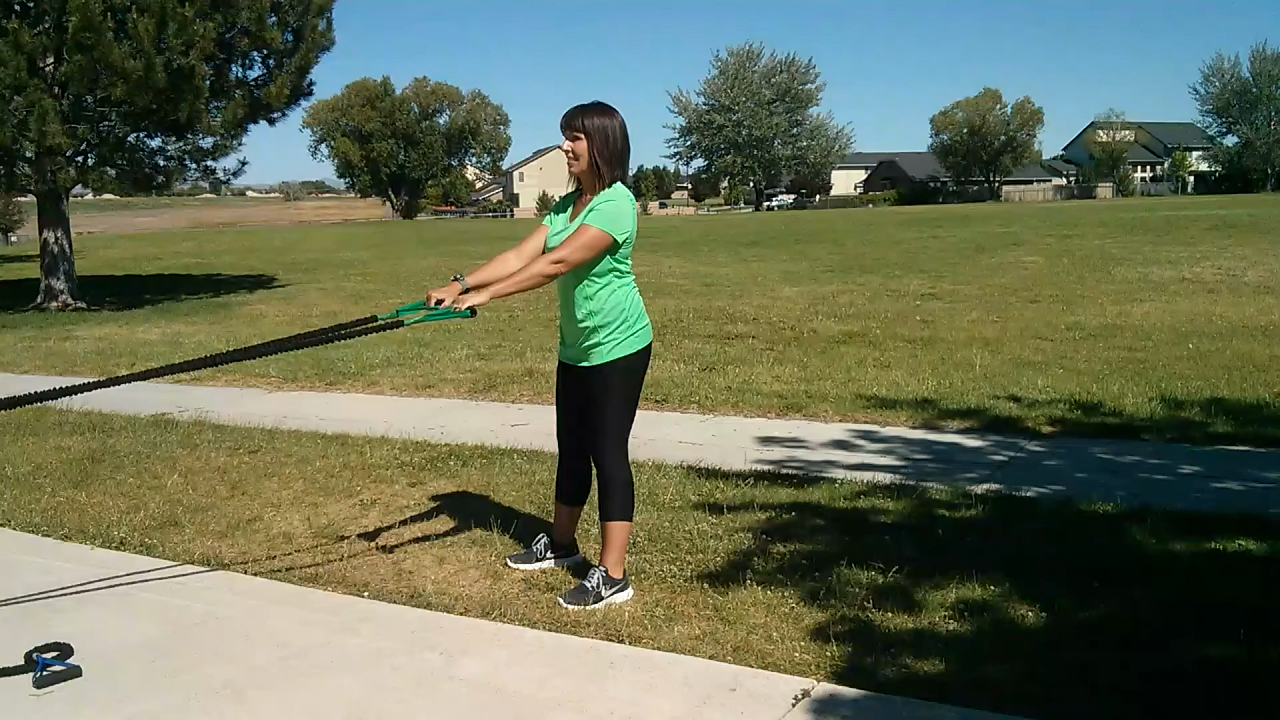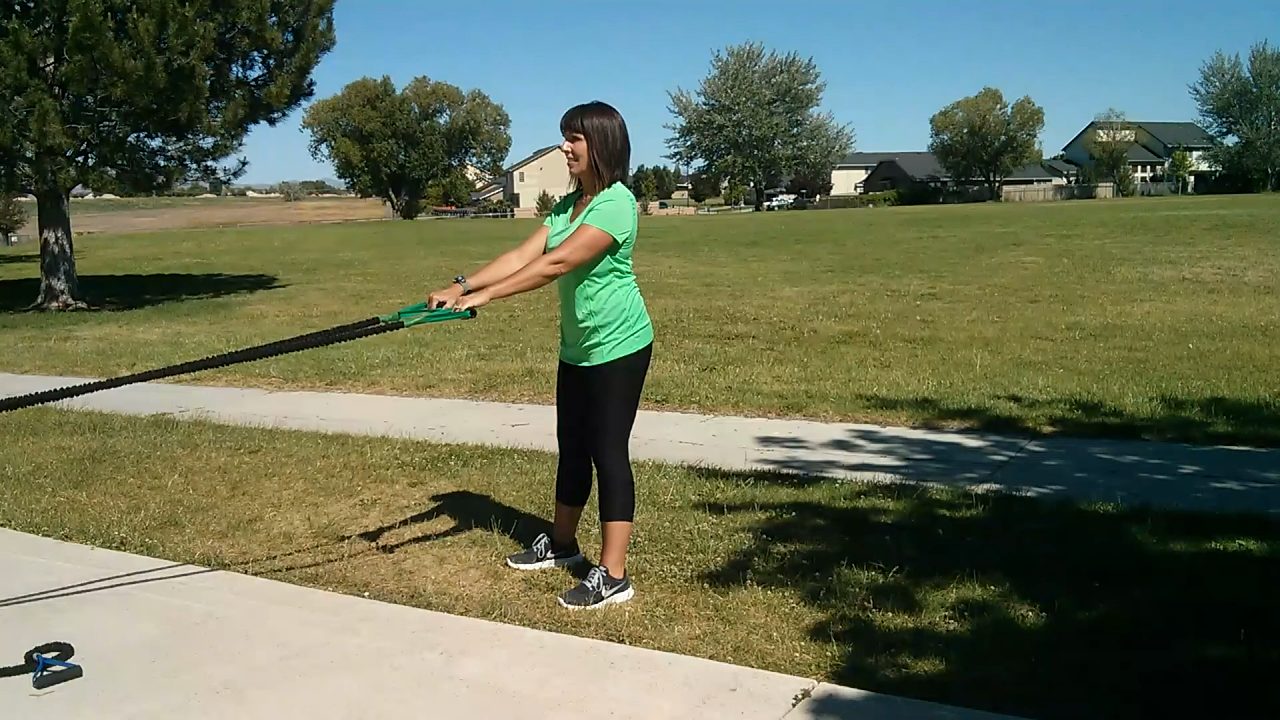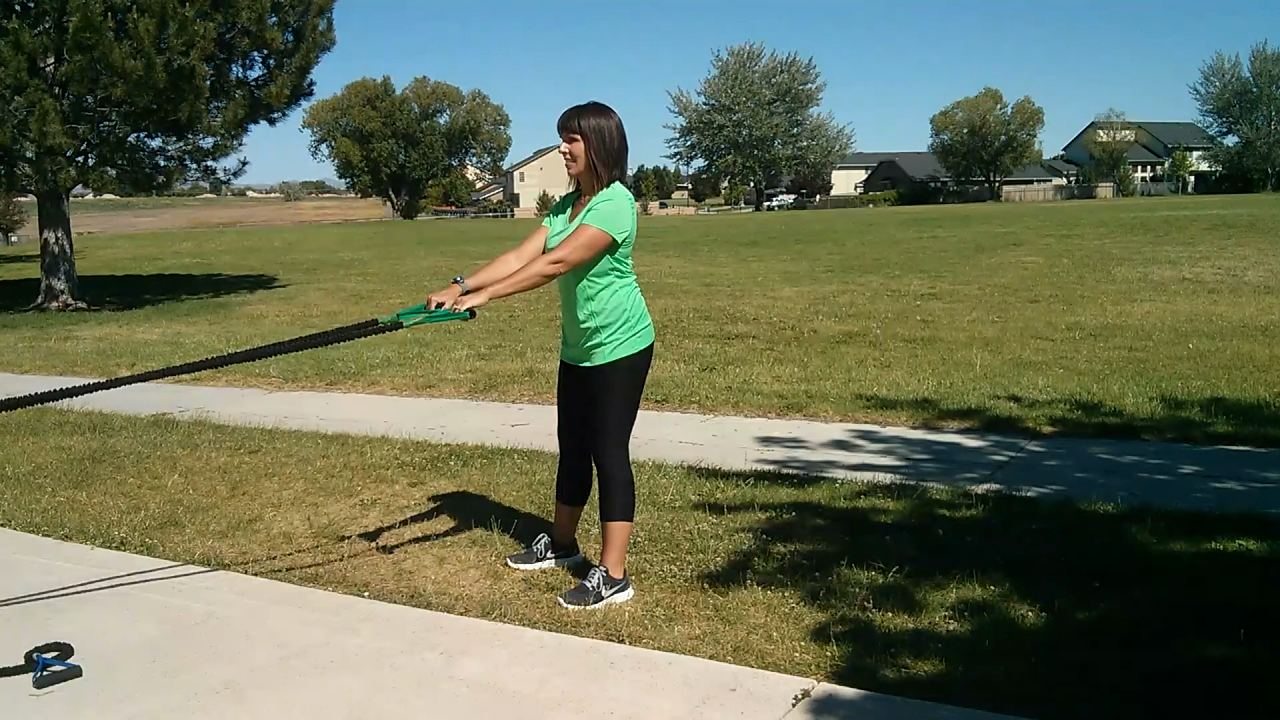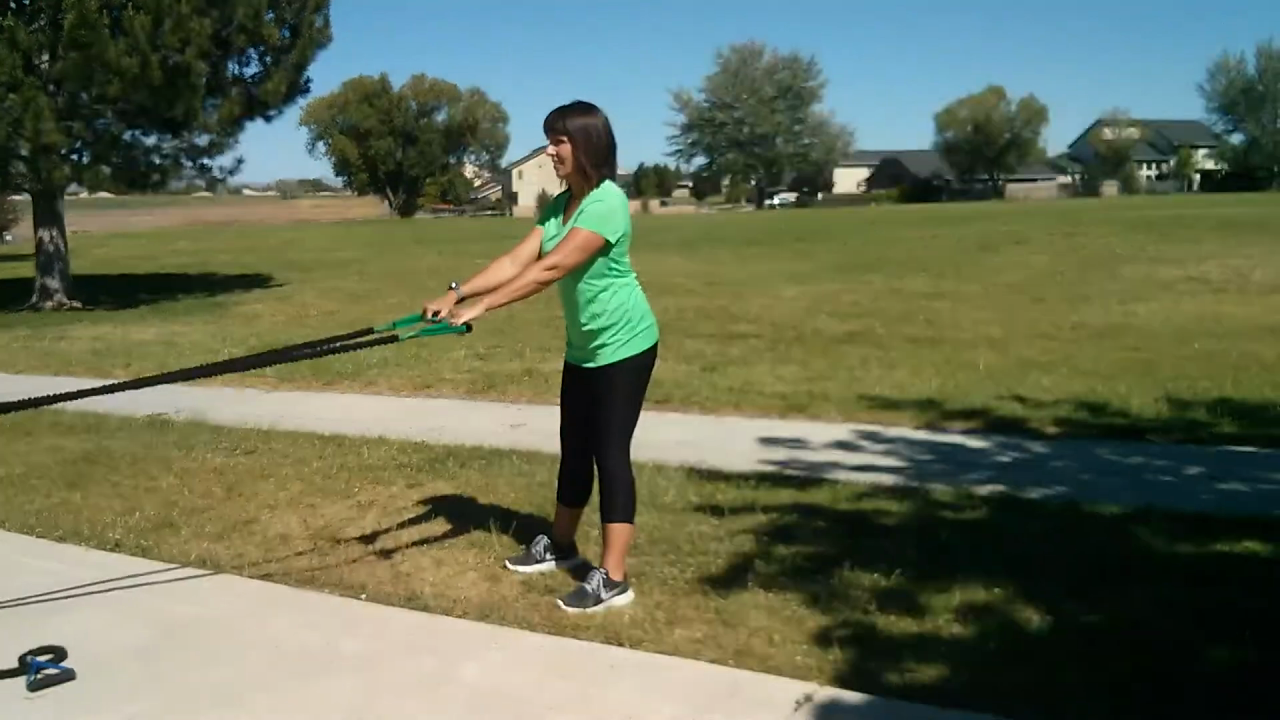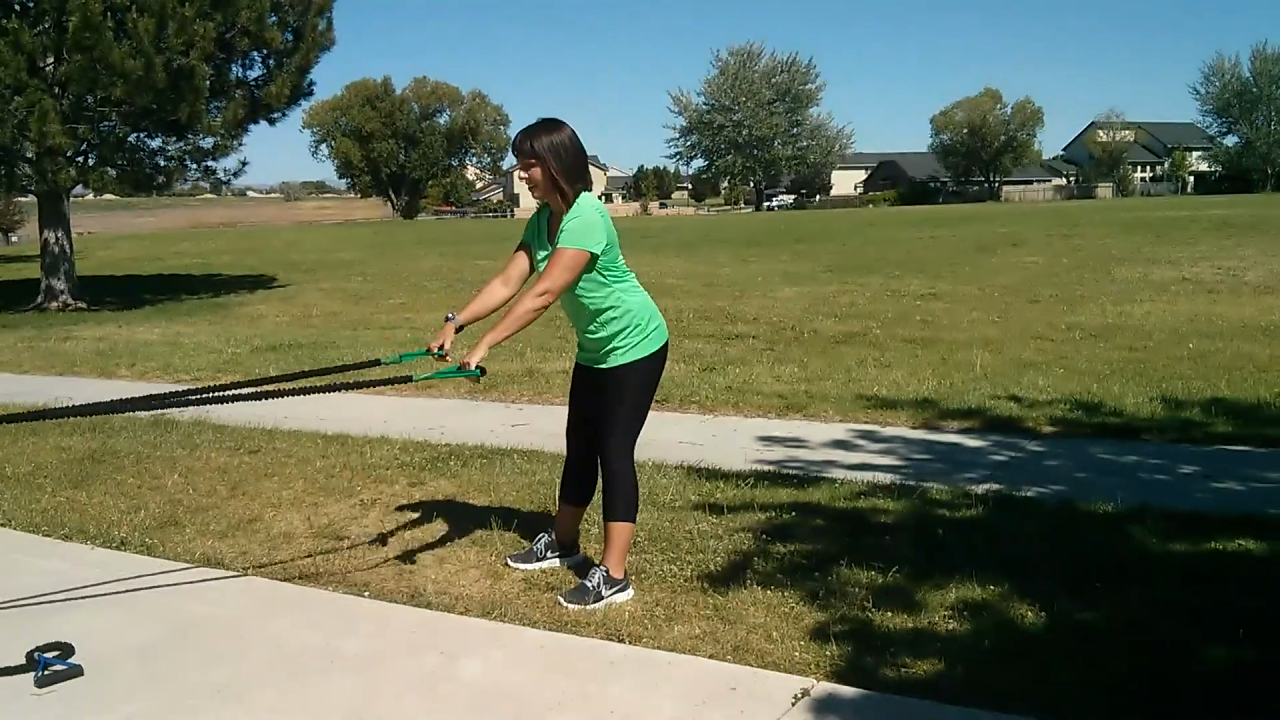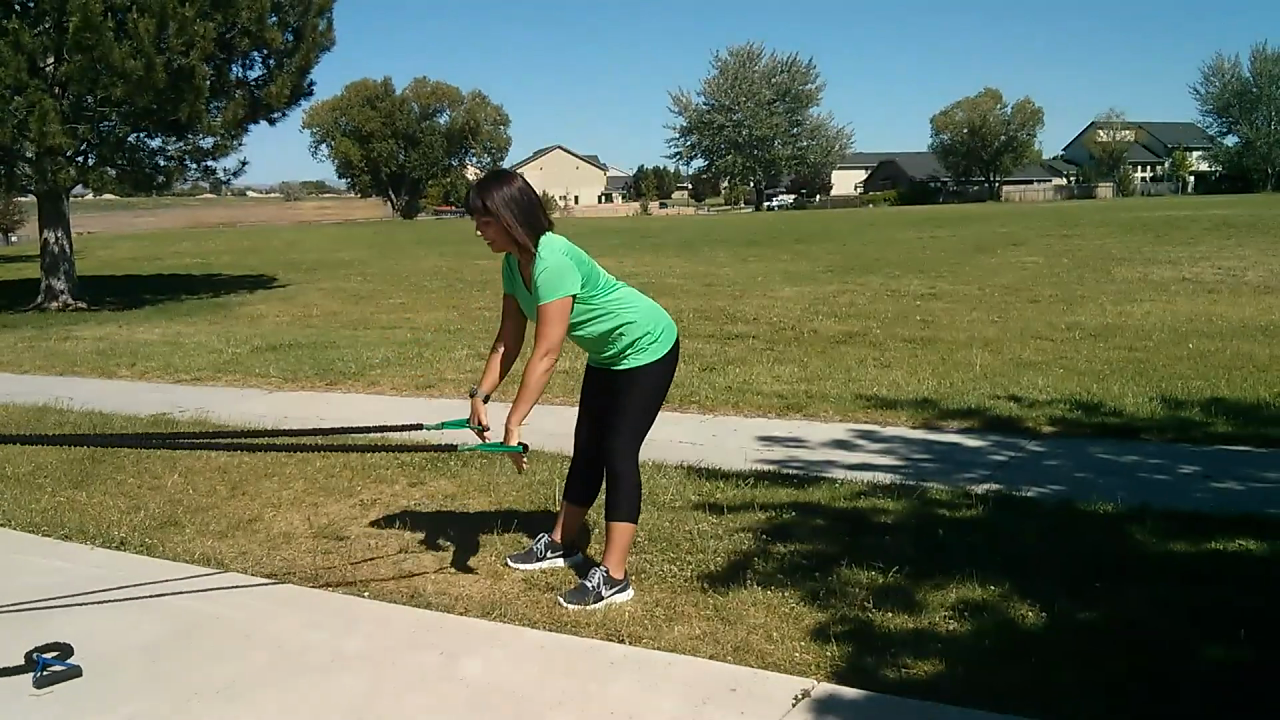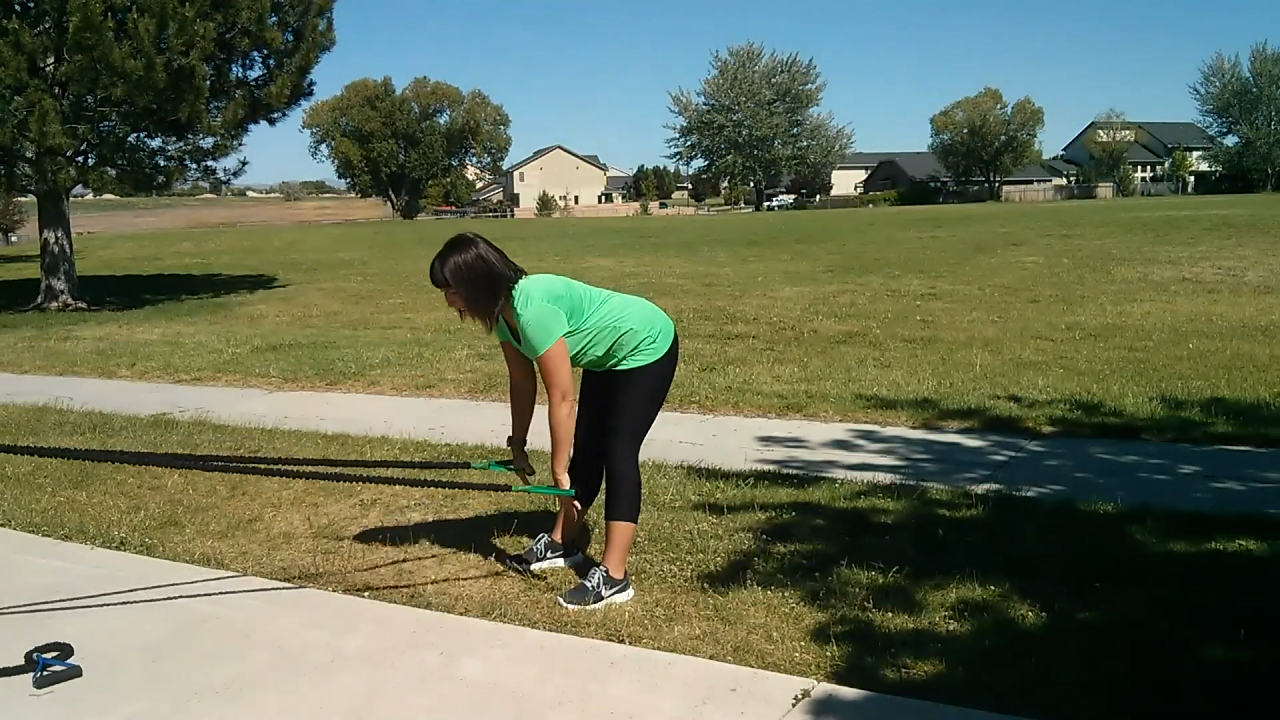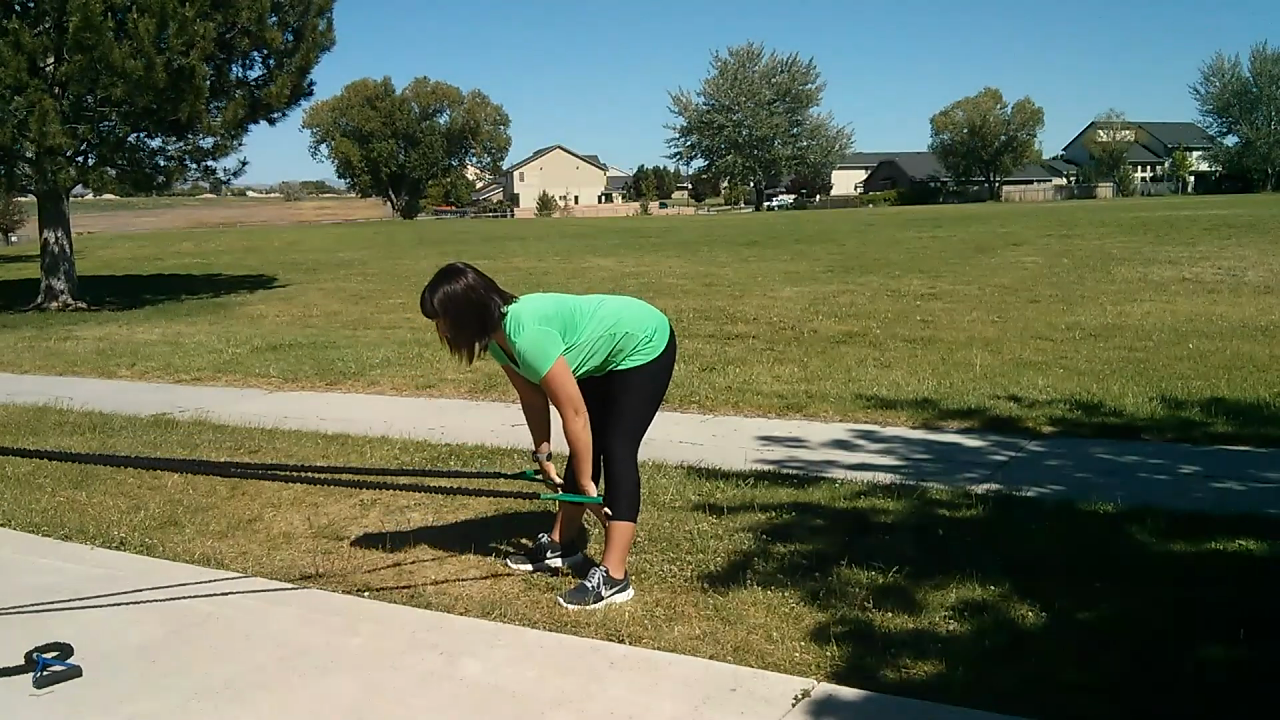
dt=0.3s
person 1, frame 1
left shoulder: (616, 203)
right shoulder: (567, 203)
left elbow: (557, 263)
right elbow: (521, 254)
left wrist: (485, 294)
right wrist: (460, 283)
left hip: (617, 348)
right hip: (577, 348)
left knee: (607, 452)
right knee: (571, 447)
left ankle: (612, 576)
right ankle: (561, 543)
person 1, frame 2
left shoulder: (616, 203)
right shoulder: (567, 204)
left elbow: (557, 263)
right elbow: (522, 255)
left wrist: (486, 296)
right wrist: (462, 285)
left hip: (617, 349)
right hip: (577, 349)
left knee: (607, 452)
right knee: (572, 448)
left ankle: (613, 577)
right ankle: (561, 543)
person 1, frame 3
left shoulder: (615, 203)
right shoulder: (566, 203)
left elbow: (556, 263)
right elbow: (522, 254)
left wrist: (484, 295)
right wrist: (460, 285)
left hip: (619, 348)
right hip: (578, 348)
left knee: (608, 452)
right knee: (572, 447)
left ankle: (613, 576)
right ankle: (561, 543)
person 1, frame 4
left shoulder: (607, 203)
right shoulder: (560, 204)
left elbow: (550, 269)
right elbow: (516, 260)
left wrist: (479, 306)
right wrist: (455, 293)
left hip: (622, 348)
right hip: (584, 349)
left knee: (609, 453)
right knee: (575, 449)
left ankle: (613, 579)
right ankle: (560, 545)
person 1, frame 5
left shoulder: (586, 216)
right shoulder: (542, 219)
left elbow: (544, 293)
right elbow: (508, 281)
left wrist: (485, 345)
right wrist: (455, 322)
left hip: (633, 348)
right hip: (595, 351)
left knee: (613, 452)
right knee: (579, 448)
left ankle: (613, 576)
right ankle: (562, 543)
person 1, frame 6
left shoulder: (553, 261)
right shoulder: (514, 263)
left elbow: (545, 355)
right elbow: (509, 339)
left wrist: (515, 422)
right wrist: (481, 394)
left hip: (646, 348)
right hip: (607, 355)
left knee: (619, 452)
right knee: (587, 448)
left ankle: (614, 577)
right ankle: (561, 543)
person 1, frame 7
left shoulder: (534, 309)
right shoulder: (500, 310)
left elbow: (561, 399)
right elbow: (522, 383)
left wrist: (558, 471)
right wrist: (517, 444)
left hip: (644, 348)
right hip: (606, 357)
left knee: (618, 452)
right knee: (585, 447)
left ankle: (613, 577)
right ankle: (561, 543)
person 1, frame 8
left shoulder: (526, 335)
right shoulder: (497, 333)
left elbow: (575, 415)
right elbow: (533, 398)
left wrist: (586, 483)
right wrist: (543, 455)
left hip: (643, 345)
right hip: (606, 353)
left knee: (616, 450)
right knee: (586, 447)
left ankle: (613, 577)
right ankle: (563, 542)
